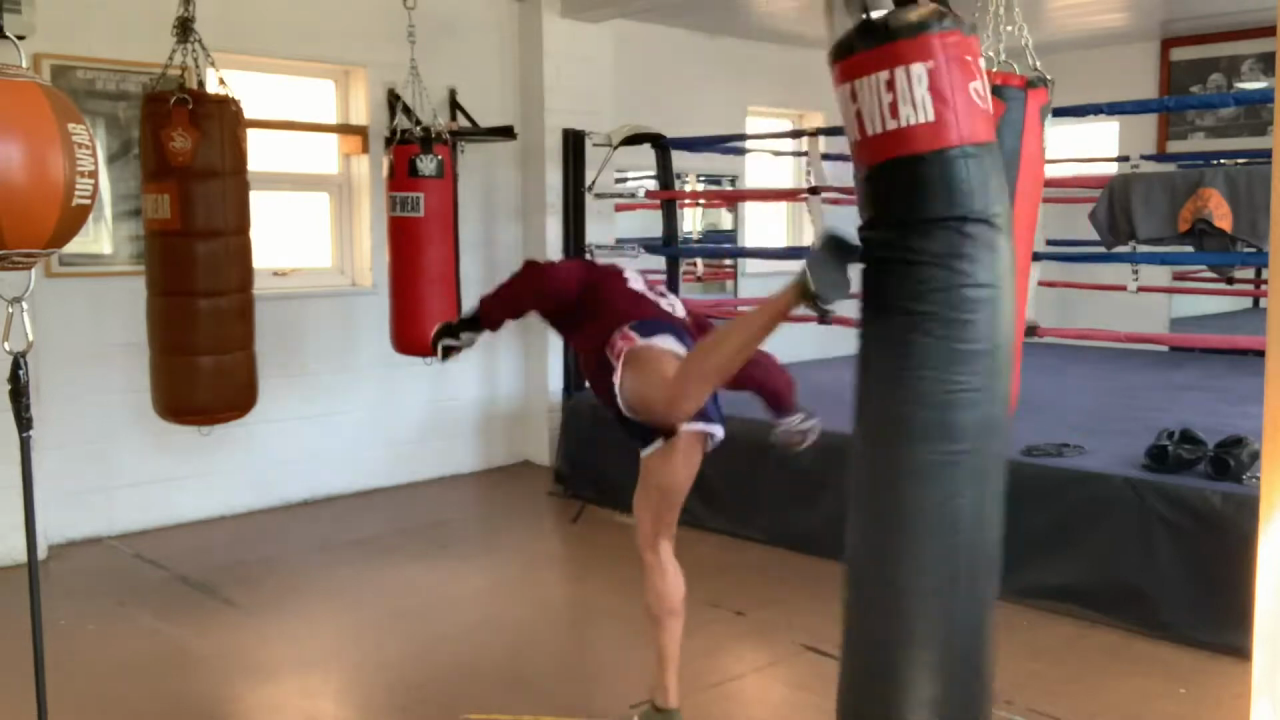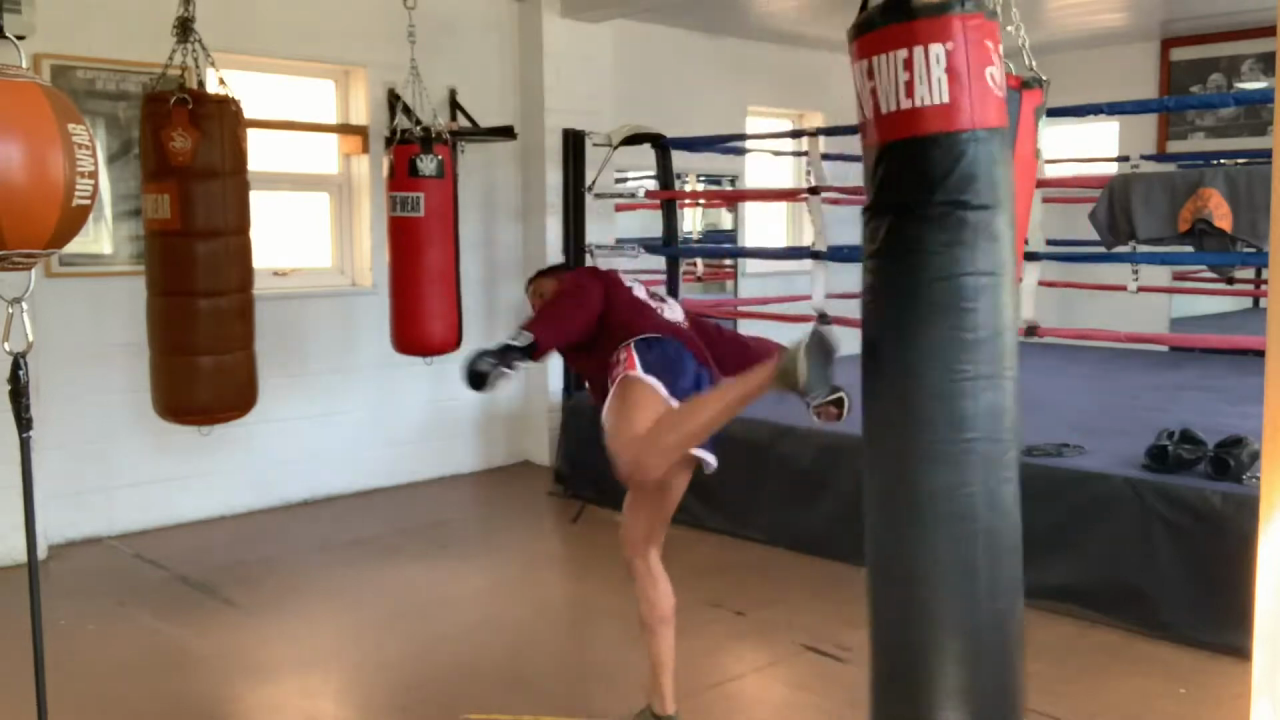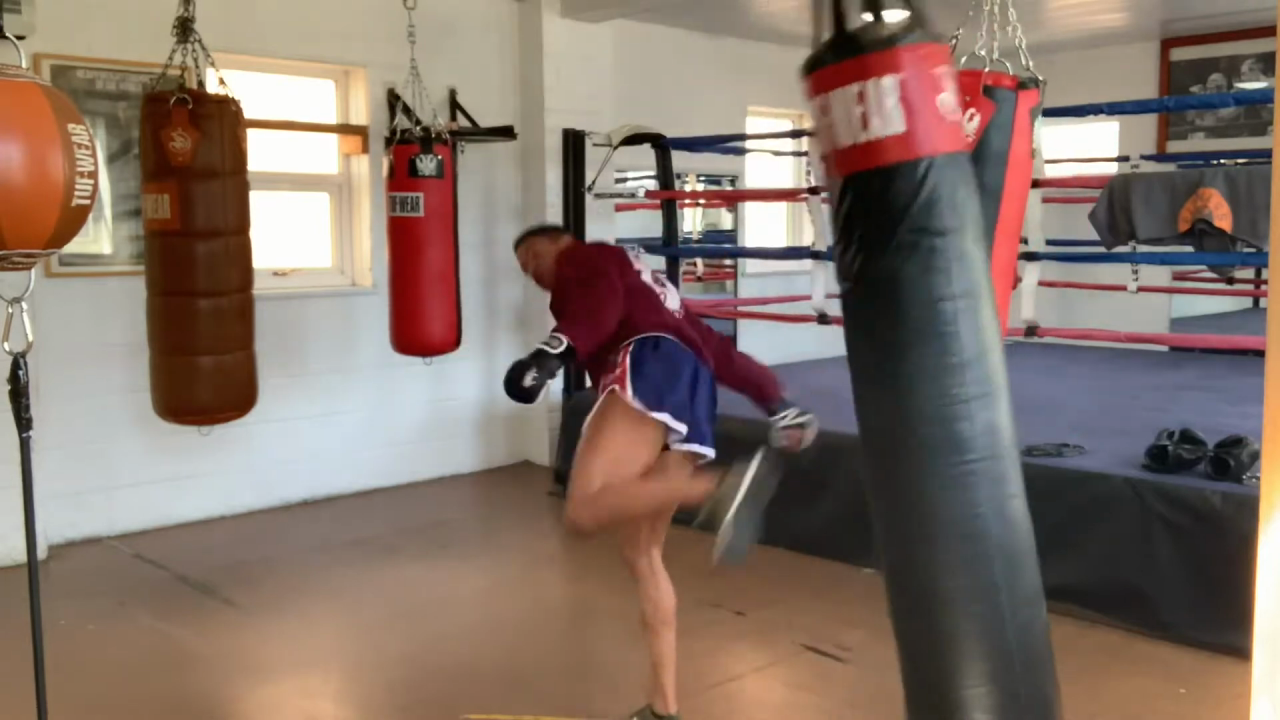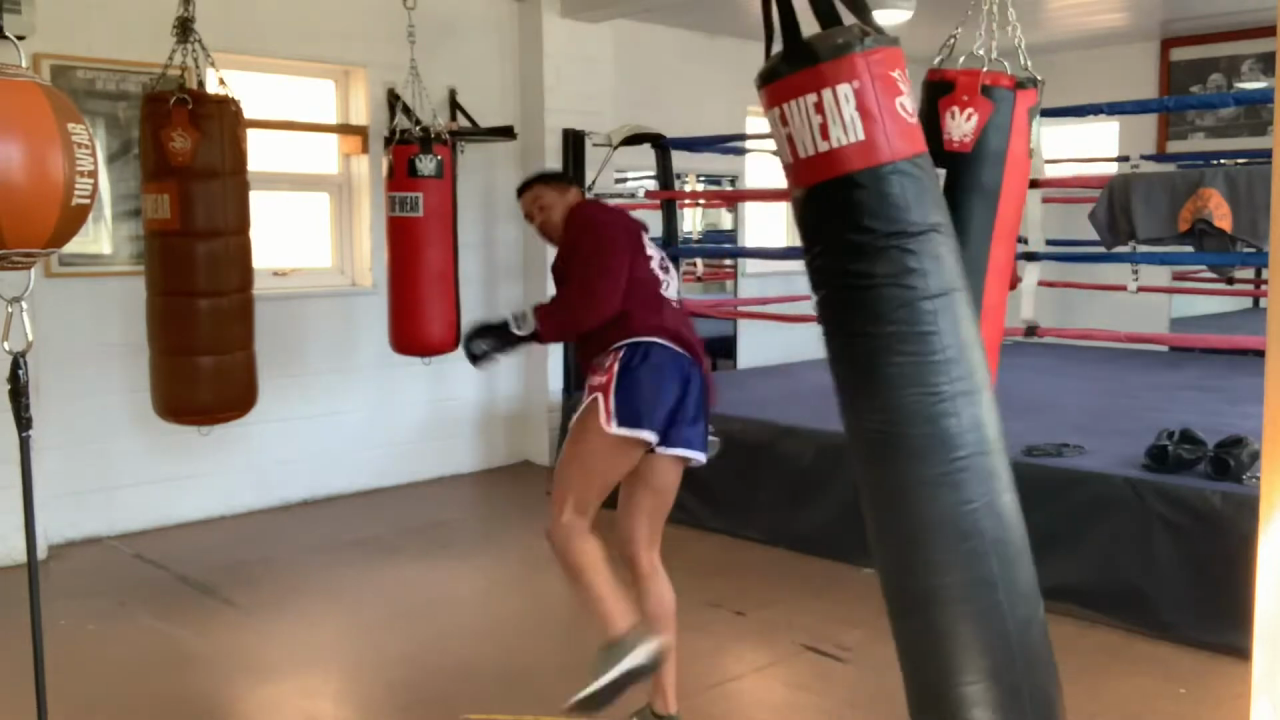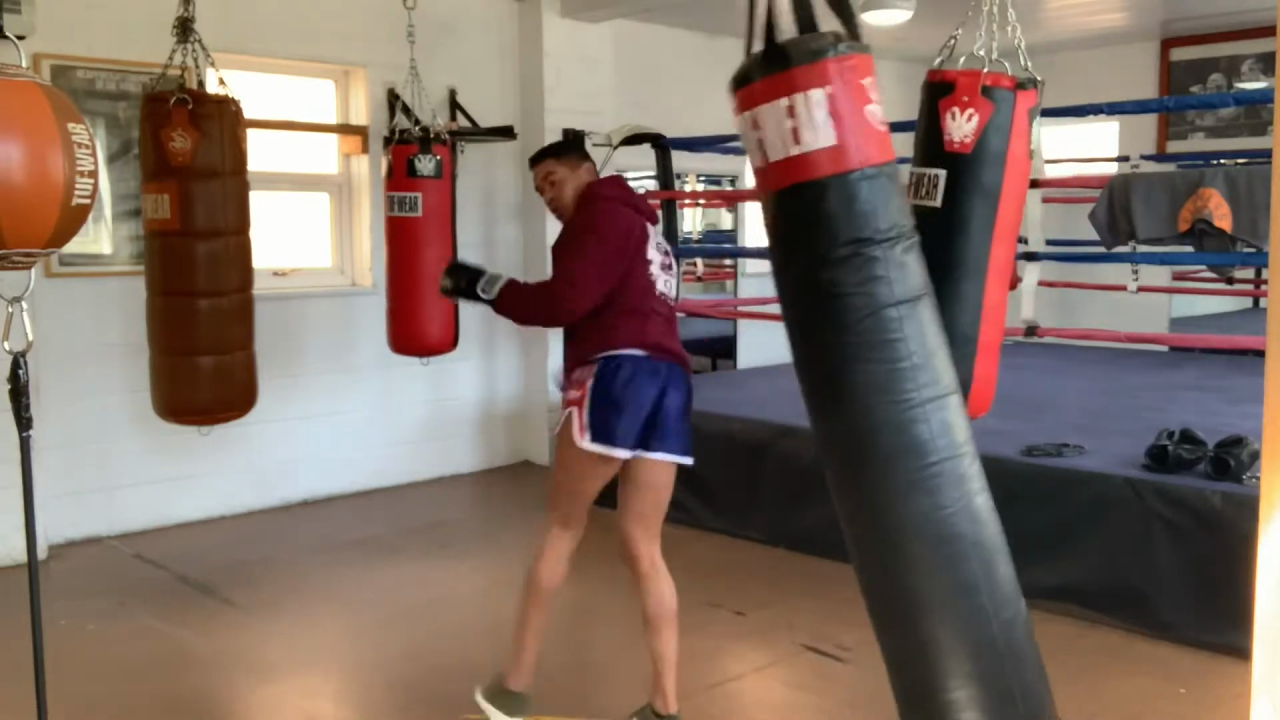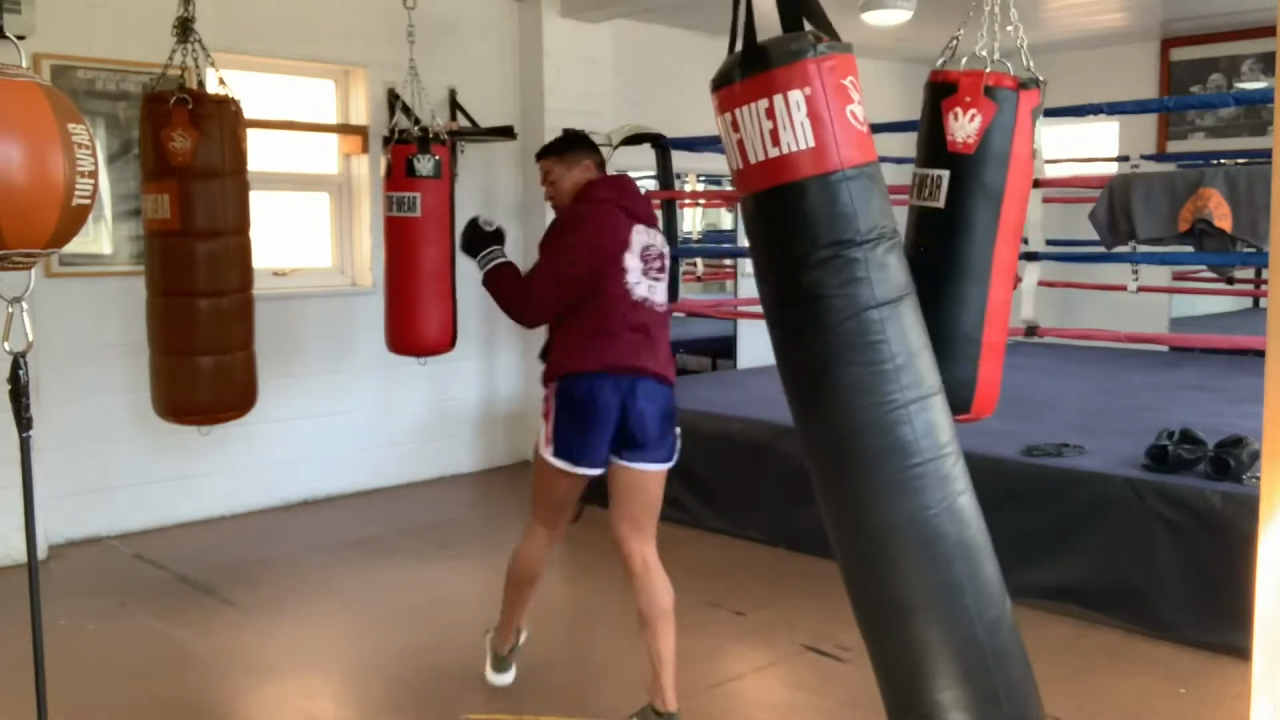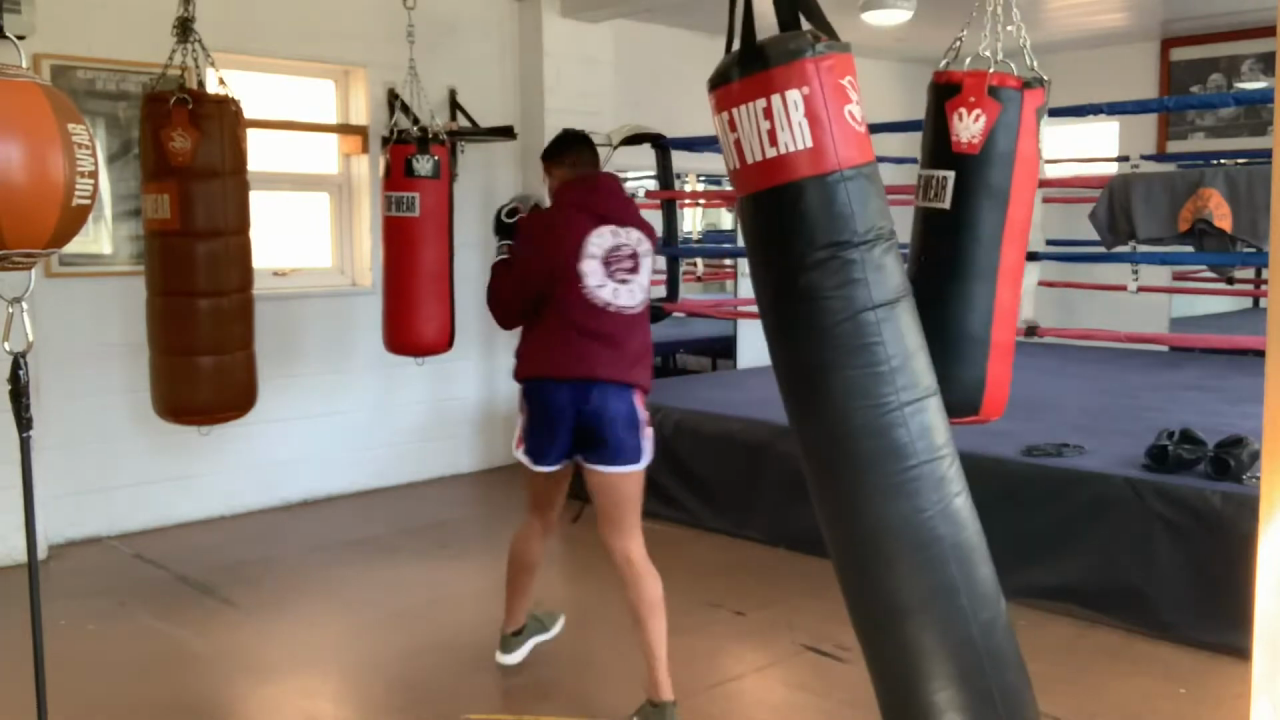
dt=0.1s
person 1, frame 1
left shoulder: (587, 280)
right shoulder: (662, 301)
left elbow: (543, 281)
left wrist: (477, 319)
right wrist: (789, 406)
left hip: (642, 346)
left knee: (670, 399)
right knee: (654, 544)
left ankle: (802, 284)
person 1, frame 2
left shoulder: (578, 285)
right shoulder: (649, 303)
left elbow: (574, 310)
right elbow: (737, 346)
left wrist: (516, 346)
right wrist: (820, 392)
left hip: (647, 363)
right hip: (696, 379)
left knee: (642, 467)
right knee: (640, 552)
left ankle: (789, 368)
person 1, frame 3
left shoulder: (585, 260)
right shoulder: (642, 284)
left elbow: (598, 305)
right elbow: (719, 352)
left wrist: (552, 350)
right wrist: (779, 404)
left hip: (645, 364)
right hip: (693, 386)
left knee: (587, 507)
right knee: (641, 552)
left ankle: (718, 493)
person 1, frame 4
left shoulder: (600, 229)
right shoulder: (629, 243)
left elbow: (594, 304)
left wrist: (517, 328)
left hip: (637, 367)
right hip: (685, 377)
left knee: (566, 522)
right knee: (642, 548)
left ankle: (628, 636)
person 1, frame 5
left shoulder: (604, 212)
right shoulder: (637, 225)
left elbow: (565, 301)
left wrist: (488, 286)
left hip: (614, 375)
right hip: (669, 381)
left knee: (562, 531)
right knee: (645, 548)
person 1, frame 6
left shoulder: (585, 223)
right shoulder: (641, 223)
left elbow: (535, 308)
left wrist: (490, 258)
left hip: (584, 387)
right hip: (652, 393)
left knee: (546, 526)
right knee: (639, 550)
left ankle: (501, 649)
person 1, frame 7
left shoulder: (551, 226)
right shoulder: (636, 225)
left elbow: (509, 311)
left wrist: (507, 245)
left hip: (552, 392)
right hip: (620, 395)
left knee: (540, 518)
right knee: (627, 545)
left ankle: (514, 629)
